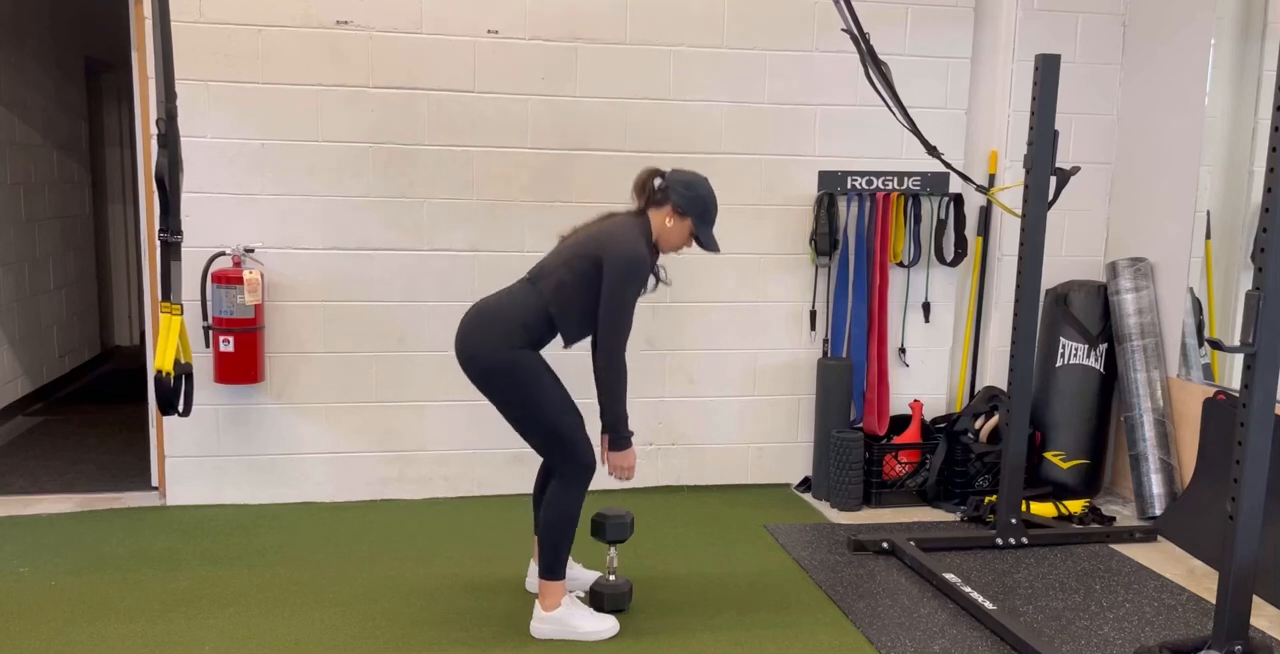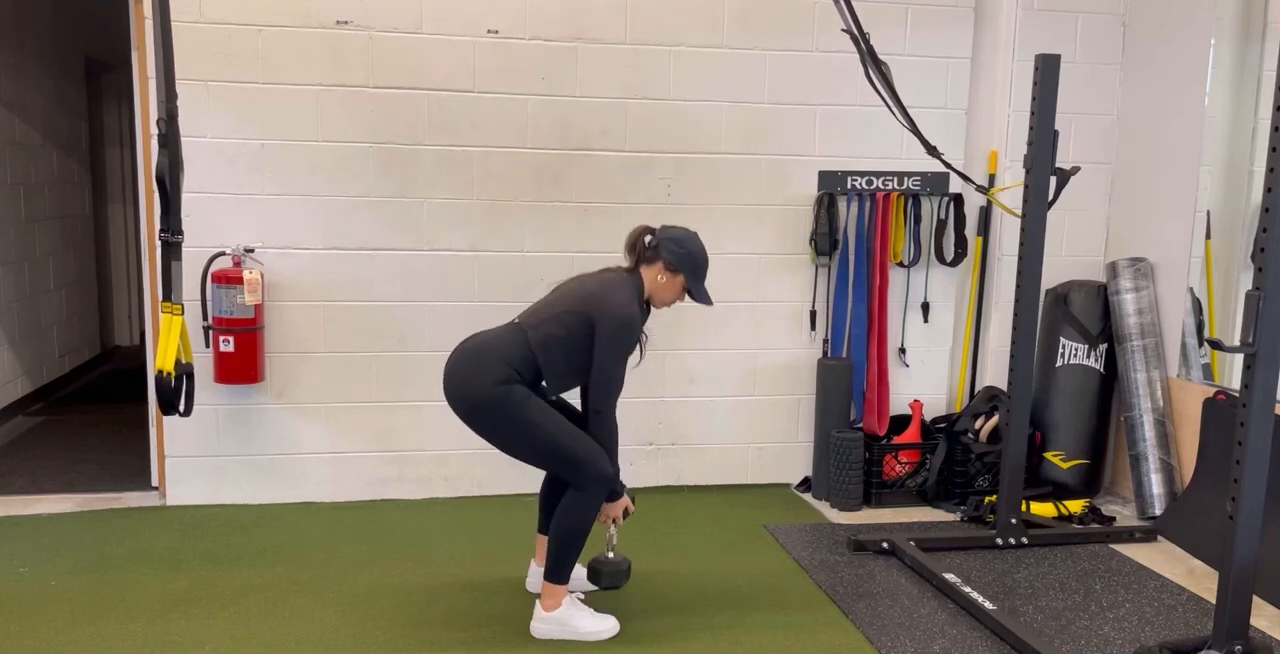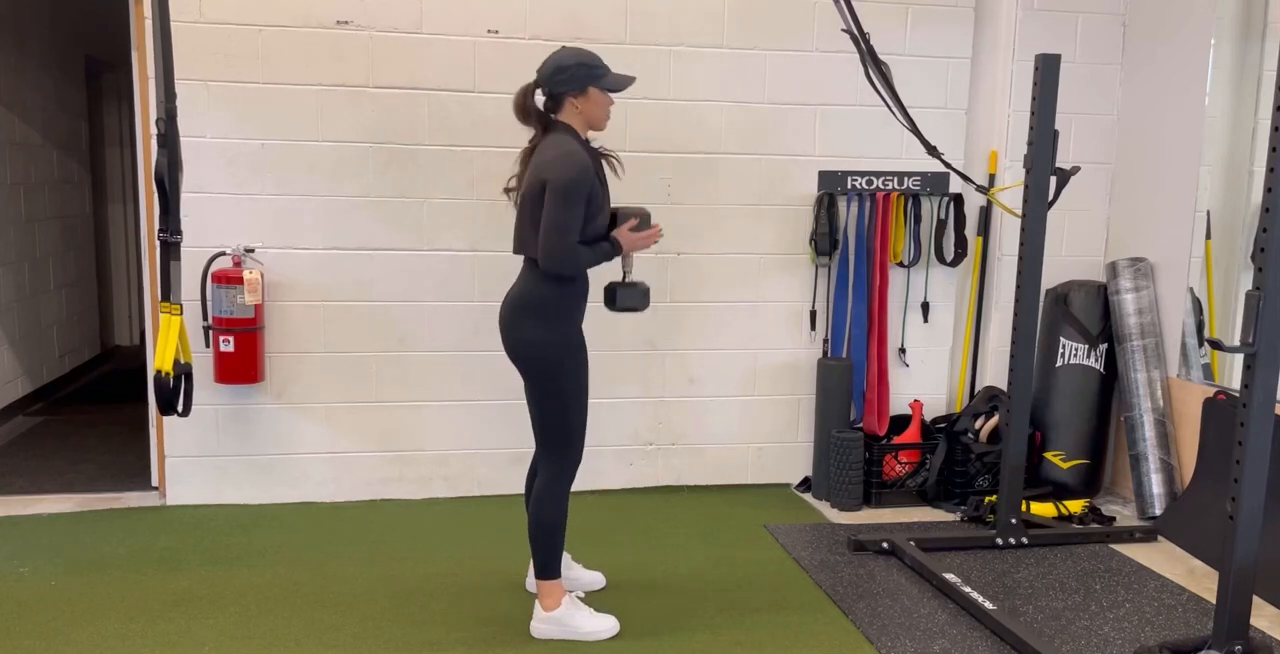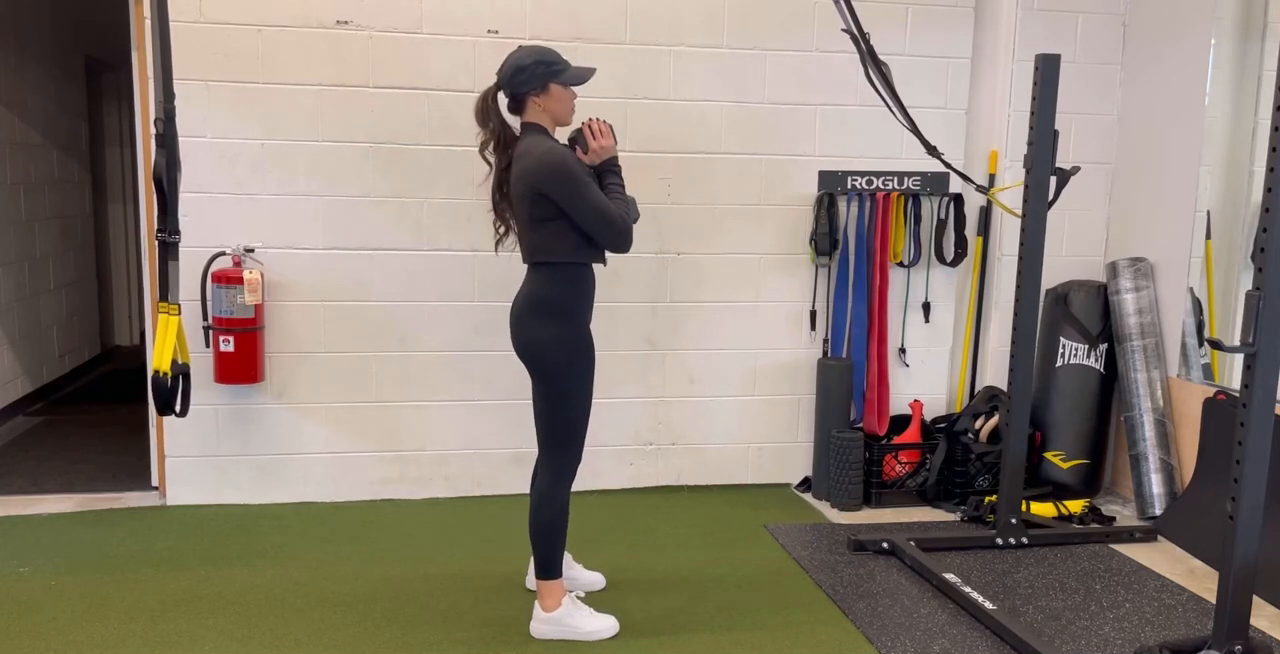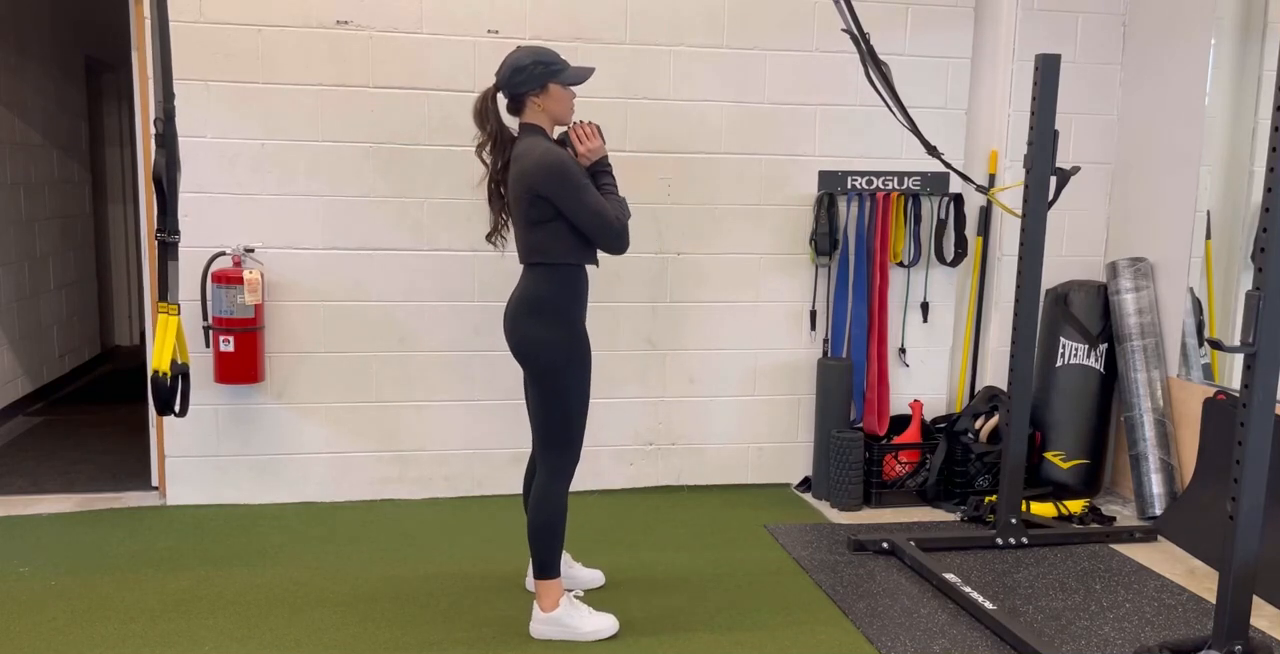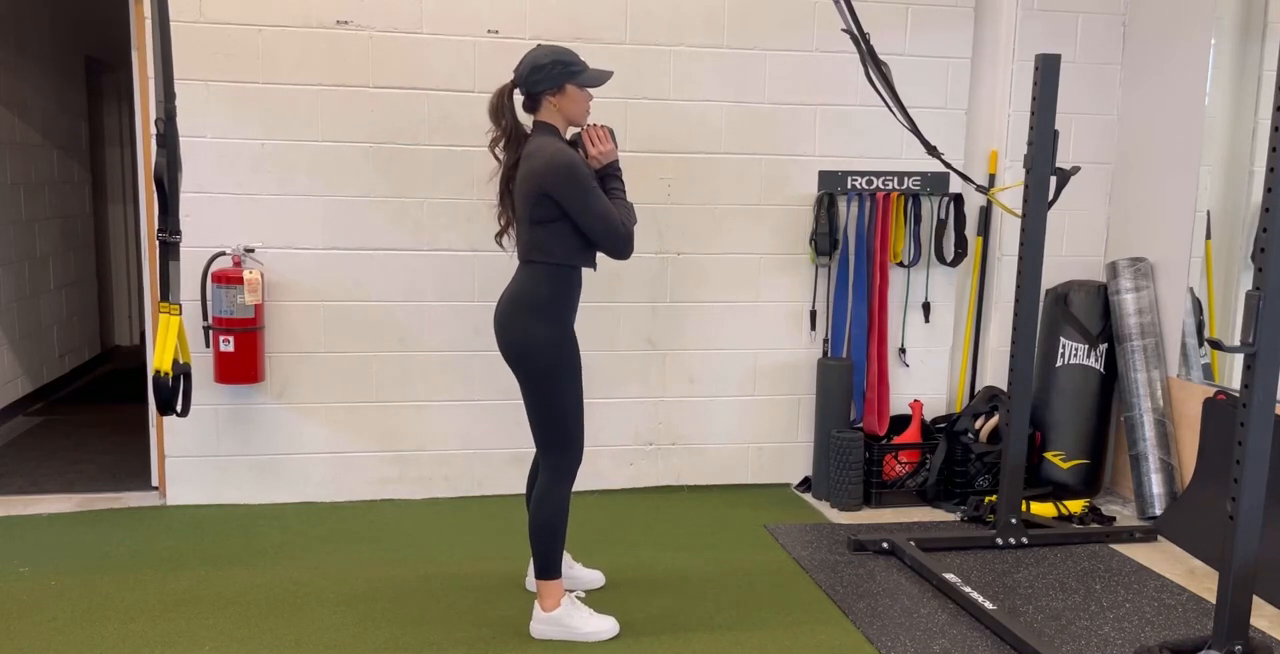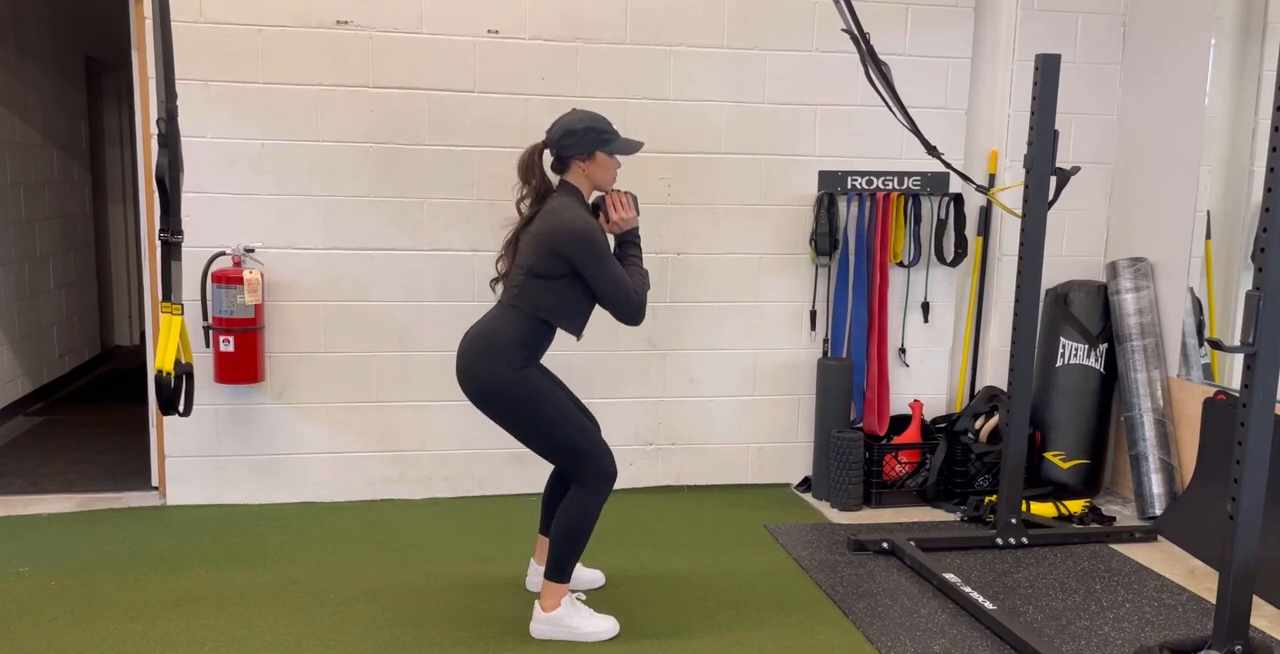
dt=0.5s
person 1, frame 1
left shoulder: (623, 233)
right shoulder: (630, 250)
left elbow: (601, 339)
right elbow: (609, 348)
left wrist: (611, 423)
right wrist: (619, 437)
left hip: (493, 333)
right hip: (498, 344)
left knee: (567, 442)
right knee: (575, 460)
left ankle: (545, 563)
right ankle: (551, 606)
person 1, frame 2
left shoulder: (612, 285)
right shoulder: (622, 307)
left elbow: (592, 395)
right elbow: (601, 405)
left wrist: (608, 480)
right wrist: (613, 489)
left hip: (483, 367)
right hip: (484, 382)
left knee: (573, 448)
right knee: (591, 473)
left ankle: (546, 564)
right ankle: (552, 609)
person 1, frame 3
left shoulder: (559, 150)
right shoulder: (568, 159)
right elbow: (555, 255)
left wrist: (612, 234)
right wrist: (617, 245)
left hip: (539, 314)
right hip: (546, 320)
left knee: (555, 448)
right knee: (561, 455)
left ankle: (547, 563)
right ankle: (551, 606)
person 1, frame 4
left shoulder: (532, 153)
right shoulder: (548, 158)
left elbow: (585, 216)
right elbow: (618, 233)
left wrist: (592, 167)
right wrist: (608, 166)
left hip: (548, 310)
right hip: (555, 317)
left knee: (556, 449)
right knee: (560, 456)
left ankle: (548, 564)
right ankle: (551, 607)
person 1, frame 5
left shoulder: (530, 154)
right shoulder: (547, 160)
left elbow: (582, 217)
right elbow: (615, 235)
left wrist: (586, 167)
right wrist: (598, 166)
left hip: (542, 311)
right hip: (552, 318)
left knee: (550, 450)
right knee: (559, 456)
left ankle: (547, 564)
right ankle: (550, 607)
person 1, frame 6
left shoulder: (540, 152)
right shoulder: (557, 160)
left elbow: (584, 223)
right elbow: (618, 242)
left wrist: (595, 172)
right wrist: (608, 172)
left hip: (531, 314)
right hip: (538, 321)
left knee: (556, 447)
right knee: (562, 455)
left ankle: (548, 563)
right ankle: (550, 607)
person 1, frame 7
left shoulder: (558, 209)
right shoulder: (574, 224)
left elbow: (604, 290)
right elbow: (630, 308)
left wrist: (611, 235)
right wrist: (627, 237)
left hip: (499, 354)
right hip: (499, 365)
left knee: (581, 444)
right knee: (595, 467)
left ankle: (545, 561)
right ankle: (552, 607)
